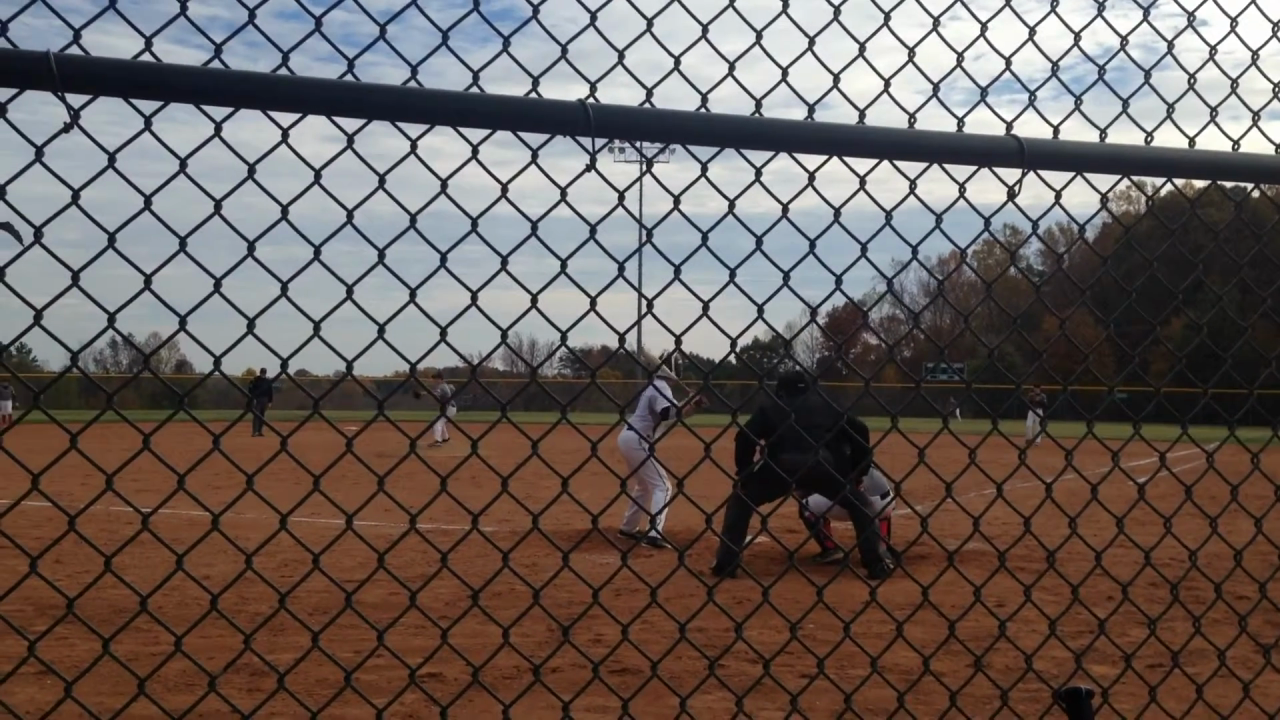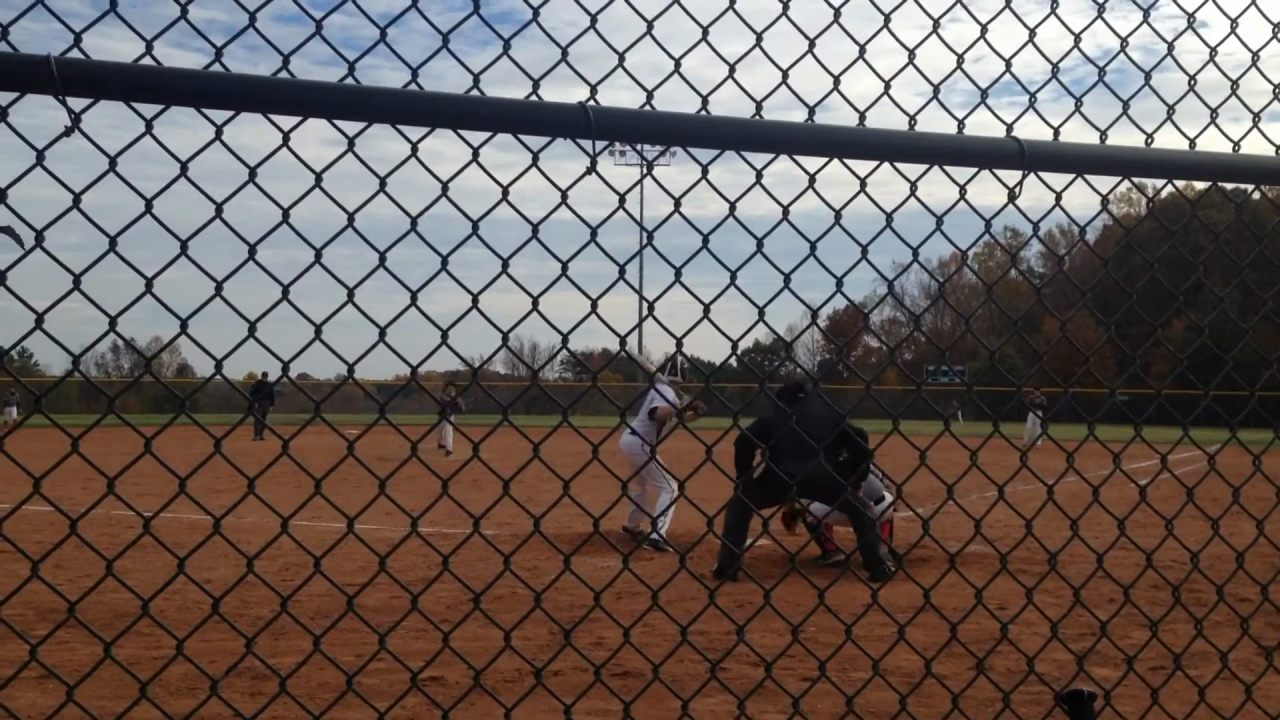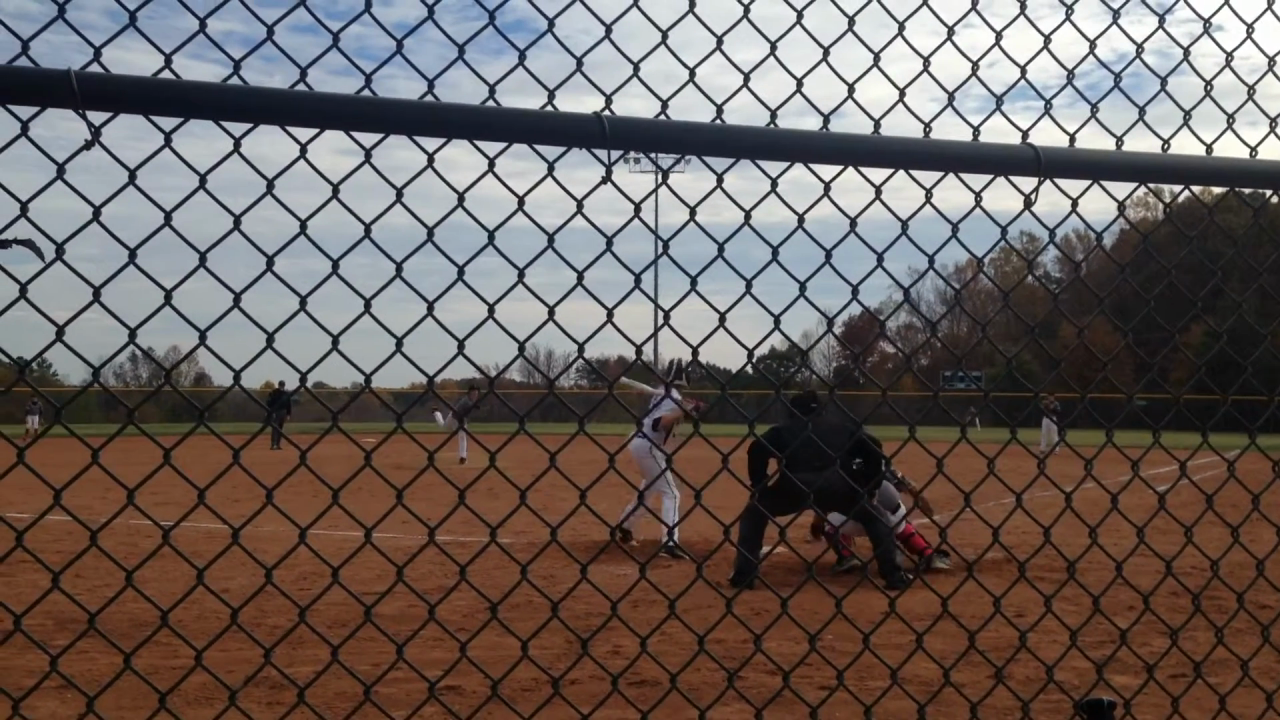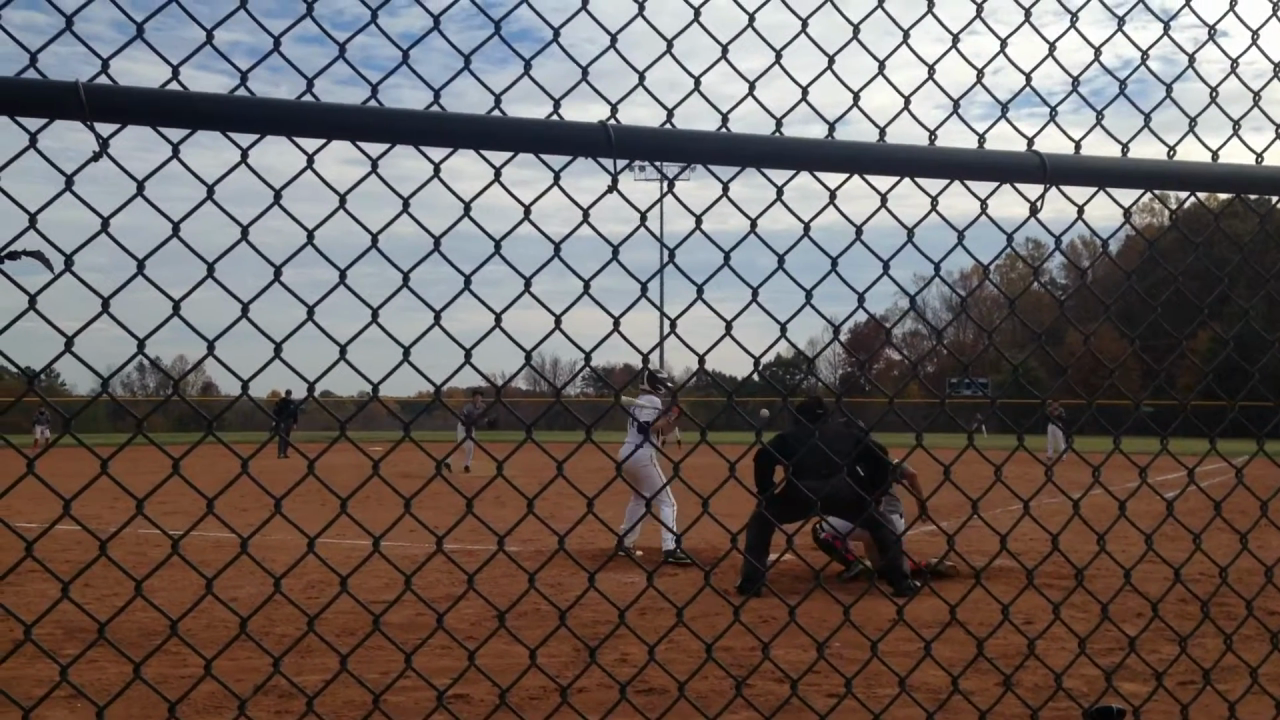
dt=0.3s
person 1, frame 1
left shoulder: (771, 409)
right shoulder: (827, 406)
left elbow: (745, 437)
right elbow: (860, 432)
left wrist: (744, 475)
right wrist: (857, 474)
left hip: (783, 466)
right hip: (825, 466)
left knee: (741, 500)
right knee: (859, 506)
left ankle: (726, 563)
right ankle: (878, 564)
person 1, frame 2
left shoulder: (771, 419)
right shoulder: (828, 414)
left elbow: (744, 442)
right elbow: (858, 439)
left wrist: (744, 479)
right wrist: (856, 480)
left hip: (782, 475)
right hip: (823, 475)
left knee: (740, 504)
right knee: (859, 510)
left ankle: (727, 566)
right ankle: (879, 567)
person 1, frame 3
left shoulder: (783, 429)
right shoulder: (841, 426)
left elbow: (757, 450)
right elbow: (872, 449)
left wrist: (758, 487)
right wrist: (869, 489)
left hip: (795, 485)
right hip: (837, 484)
left knee: (754, 512)
right knee: (873, 516)
left ankle: (743, 574)
right ankle: (894, 575)
person 1, frame 4
left shoulder: (788, 436)
right shoulder: (844, 432)
left elbow: (762, 458)
right elbow: (879, 456)
left wrist: (764, 496)
right wrist: (875, 495)
left hip: (801, 492)
right hip: (842, 491)
left knee: (760, 518)
right knee: (879, 524)
left ankle: (750, 582)
right ankle: (900, 582)
person 2, frame 1
left shoulder: (655, 386)
right shoulder: (661, 387)
left elbow: (676, 415)
right elbow: (668, 414)
left wrist: (695, 406)
right wrist: (687, 402)
left hip: (629, 438)
right hip: (637, 441)
left knee: (644, 486)
right knee: (661, 486)
left ankle: (628, 528)
right ankle: (654, 534)
person 2, frame 2
left shoulder: (662, 389)
right shoulder: (665, 391)
left elbow: (676, 419)
right elbow: (655, 414)
left wrist: (694, 412)
right wrist: (681, 407)
left hip: (632, 440)
right hip: (639, 444)
left knee: (643, 485)
right knee: (669, 488)
left ankle: (633, 525)
right ankle: (655, 536)
person 2, frame 3
left shoulder: (665, 393)
right shoulder: (673, 397)
left elbow: (670, 418)
right elbow: (658, 423)
left wrist: (690, 409)
right wrist: (683, 412)
left hip: (638, 443)
right hip: (647, 446)
left knee: (650, 486)
right knee: (670, 494)
left ankle: (624, 527)
right ankle: (670, 543)
person 2, frame 4
left shoulder: (639, 402)
right shoulder: (653, 401)
right elbow: (646, 426)
left wrist: (671, 417)
right wrist: (670, 417)
left hip: (626, 454)
right hip: (642, 456)
left knee: (640, 499)
right knee: (666, 503)
left ankle: (624, 543)
right ankle: (671, 548)
